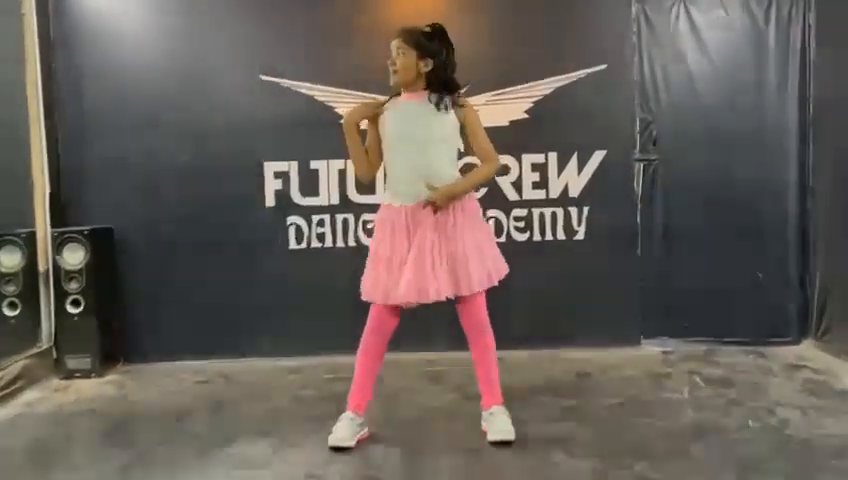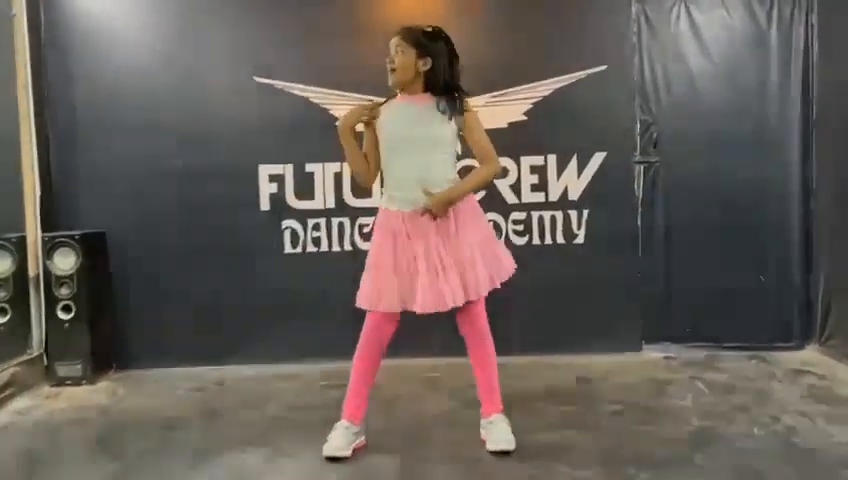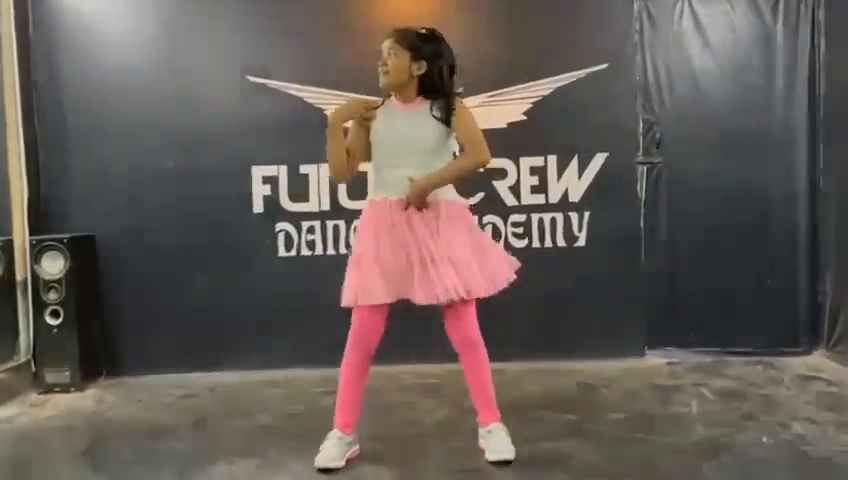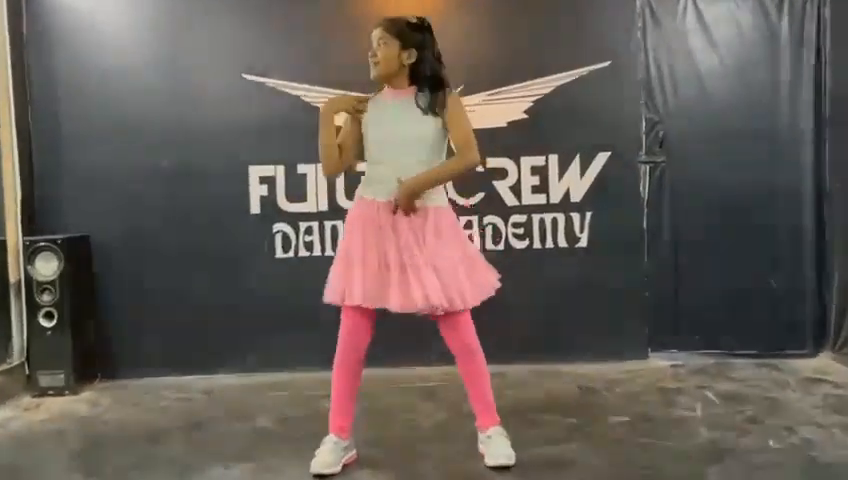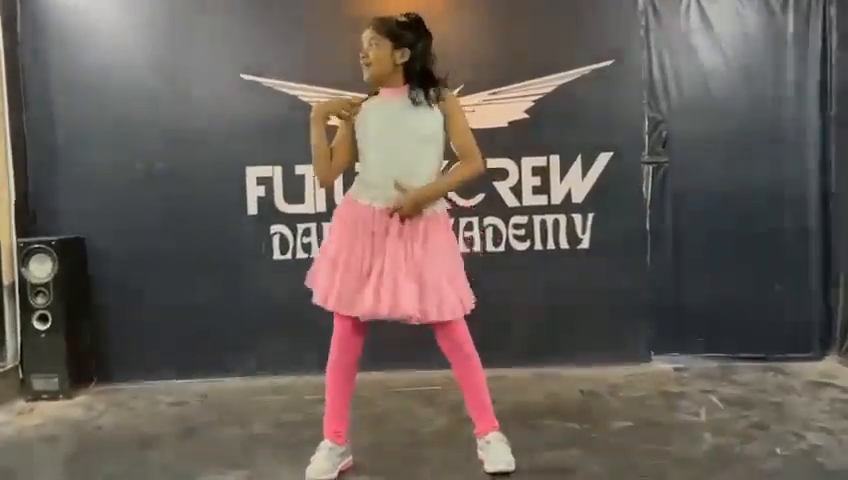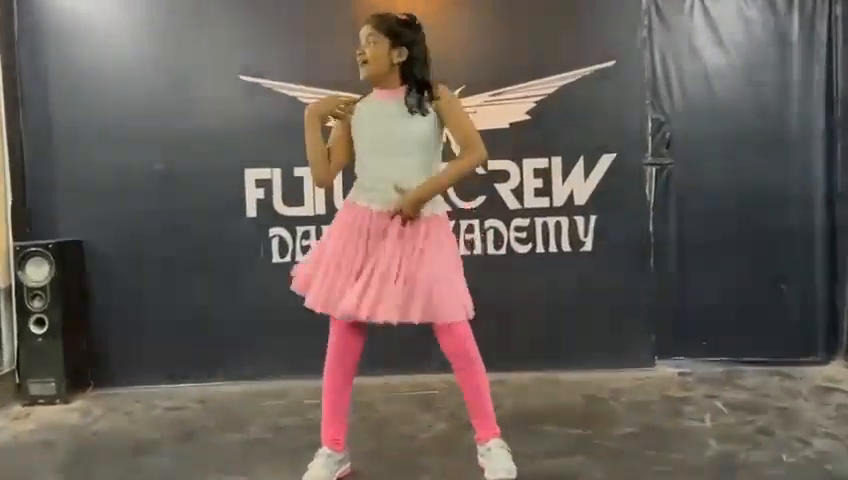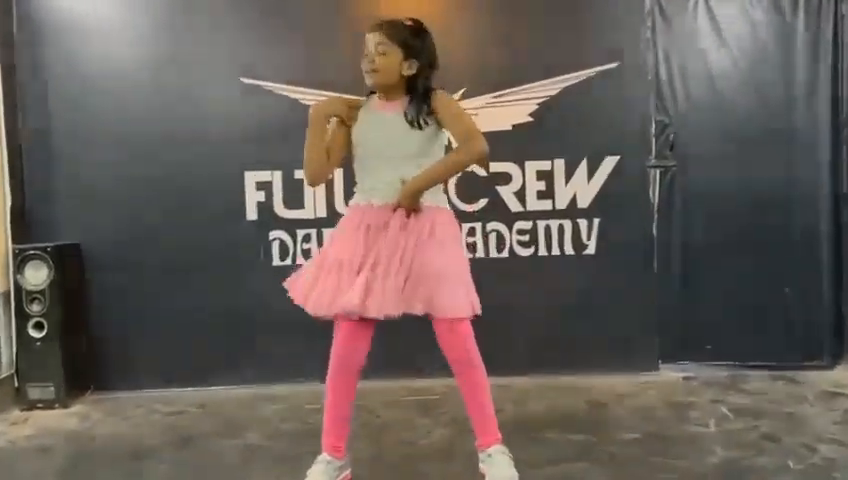
dt=0.1s
person 1, frame 1
left shoulder: (455, 104)
right shoulder: (382, 112)
left elbow: (490, 162)
right elbow: (367, 173)
left wrist: (453, 191)
right wrist: (351, 127)
left hip: (453, 218)
right hip: (399, 222)
left knee: (475, 318)
right knee: (380, 323)
left ankle: (493, 407)
right ankle: (355, 414)
person 1, frame 2
left shoulder: (454, 106)
right shoulder: (379, 114)
left elbow: (491, 164)
right elbow: (366, 177)
left wrist: (450, 195)
right wrist: (346, 131)
left hip: (454, 223)
right hip: (398, 227)
left knee: (475, 324)
right knee: (376, 330)
left ankle: (492, 415)
right ankle: (350, 423)
person 1, frame 3
left shoulder: (449, 106)
right shoulder: (371, 113)
left elbow: (478, 155)
right elbow: (341, 172)
left wrist: (426, 184)
right wrist: (336, 123)
left hip: (441, 221)
right hip: (385, 224)
left knee: (464, 330)
right knee: (363, 333)
left ankle: (490, 424)
right ankle: (343, 433)
person 1, frame 4
left shoulder: (442, 100)
right shoulder: (364, 108)
left elbow: (469, 157)
right elbow: (333, 168)
left wrist: (416, 185)
right wrist: (328, 115)
left hip: (428, 225)
right hip: (371, 224)
left knee: (460, 334)
right knee: (352, 336)
left ankle: (489, 428)
right ankle: (339, 437)
person 1, frame 5
left shoulder: (439, 99)
right shoulder: (358, 111)
left elbow: (474, 160)
right elbow: (326, 176)
left wrist: (422, 195)
right wrist: (319, 119)
left hip: (422, 228)
right hip: (362, 228)
left knee: (454, 340)
right knee: (345, 341)
left ankle: (489, 435)
person 1, frame 6
left shoulder: (434, 99)
right shoulder: (352, 111)
left elbow: (475, 152)
right elbow: (323, 176)
left wrist: (422, 193)
right wrist: (313, 118)
left hip: (422, 230)
right hip: (361, 229)
left knee: (458, 342)
right knee: (342, 345)
left ankle: (490, 441)
person 1, frame 7
left shoulder: (434, 104)
right shoulder: (353, 113)
left elbow: (477, 148)
right elbow: (315, 175)
left wrist: (420, 184)
right wrist: (318, 119)
left hip: (427, 229)
right hip: (364, 231)
left knee: (460, 346)
right knee: (347, 349)
